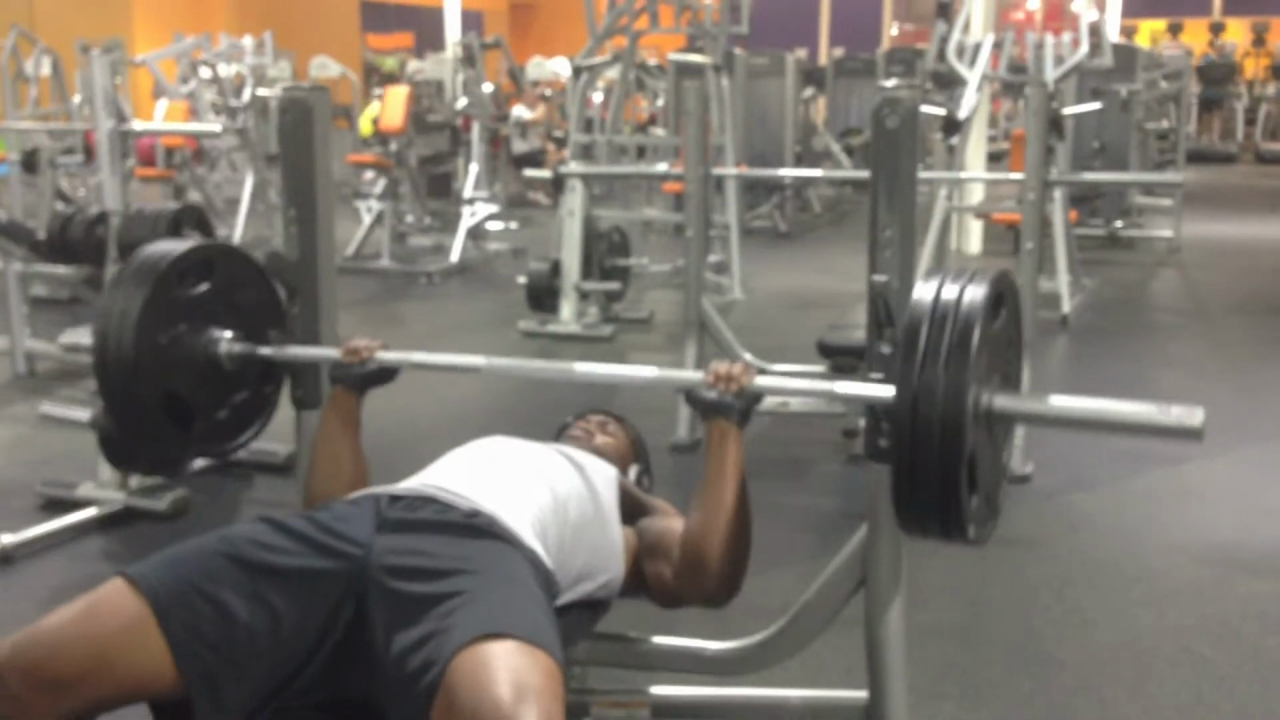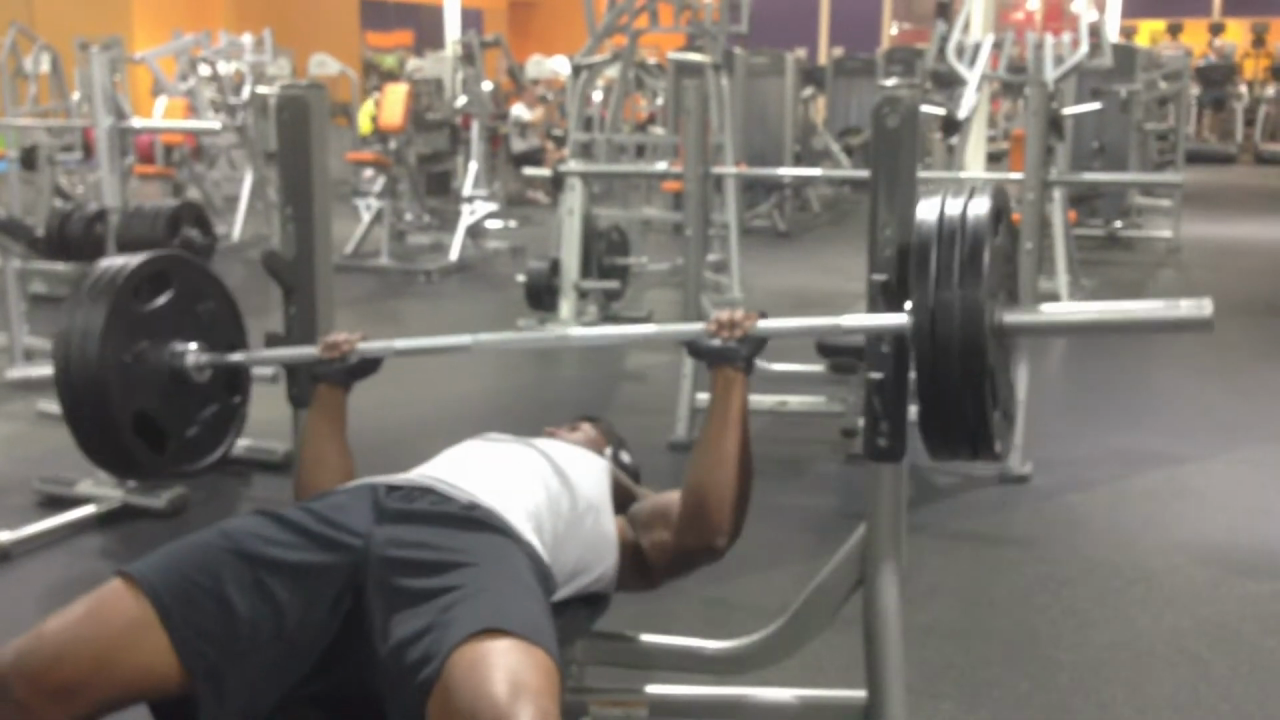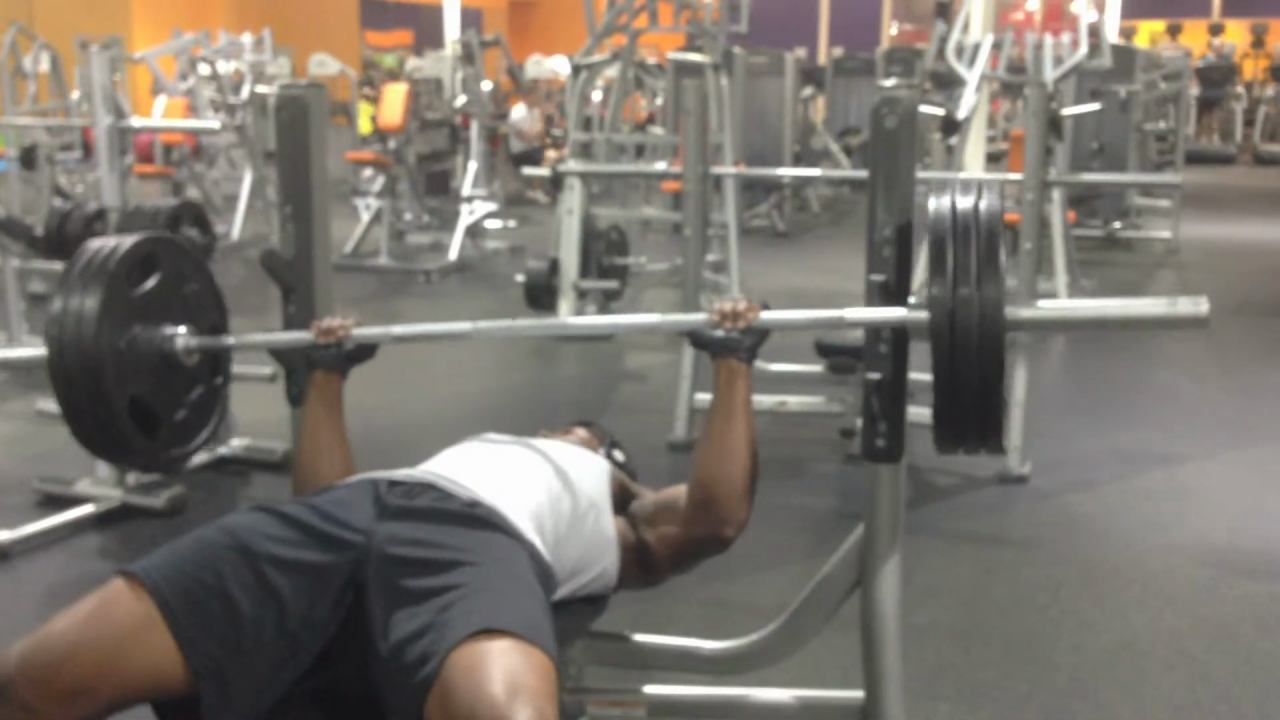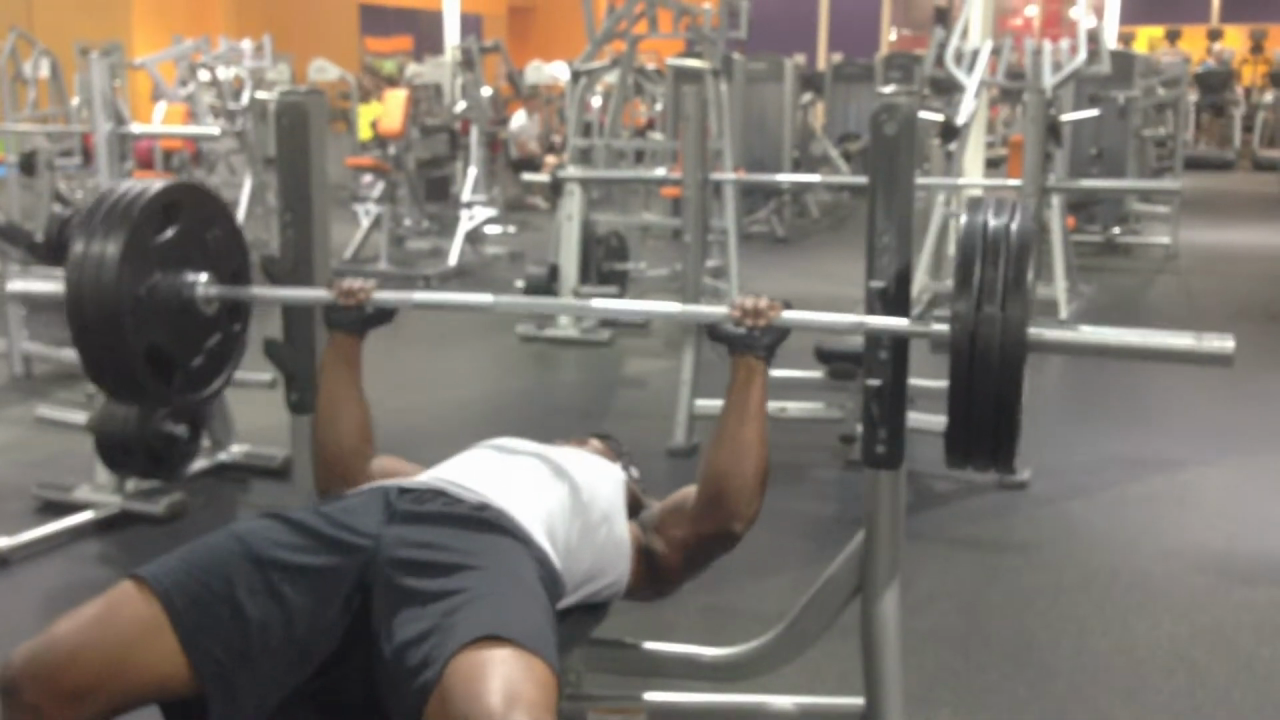
dt=0.4s
person 1, frame 1
left shoulder: (635, 518)
right shoulder: (491, 449)
left elbow: (708, 576)
right elbow: (330, 505)
left wrist: (724, 424)
right wrist: (348, 392)
left hip: (486, 555)
right hip: (351, 530)
person 1, frame 2
left shoulder: (625, 521)
right shoulder: (488, 453)
left elbow: (709, 527)
right elbow: (321, 498)
left wrist: (729, 372)
right wrist: (332, 386)
left hip: (483, 546)
right hip: (350, 518)
person 1, frame 3
left shoulder: (627, 523)
right shoulder: (477, 453)
left elbow: (716, 516)
right elbow: (319, 492)
left wrist: (732, 363)
right wrist: (327, 372)
left hip: (483, 544)
right hip: (350, 515)
person 1, frame 4
left shoulder: (637, 533)
right shoulder: (482, 462)
left elbow: (725, 511)
right elbow: (344, 467)
left wrist: (750, 359)
right wrist: (345, 335)
right hip: (356, 523)
